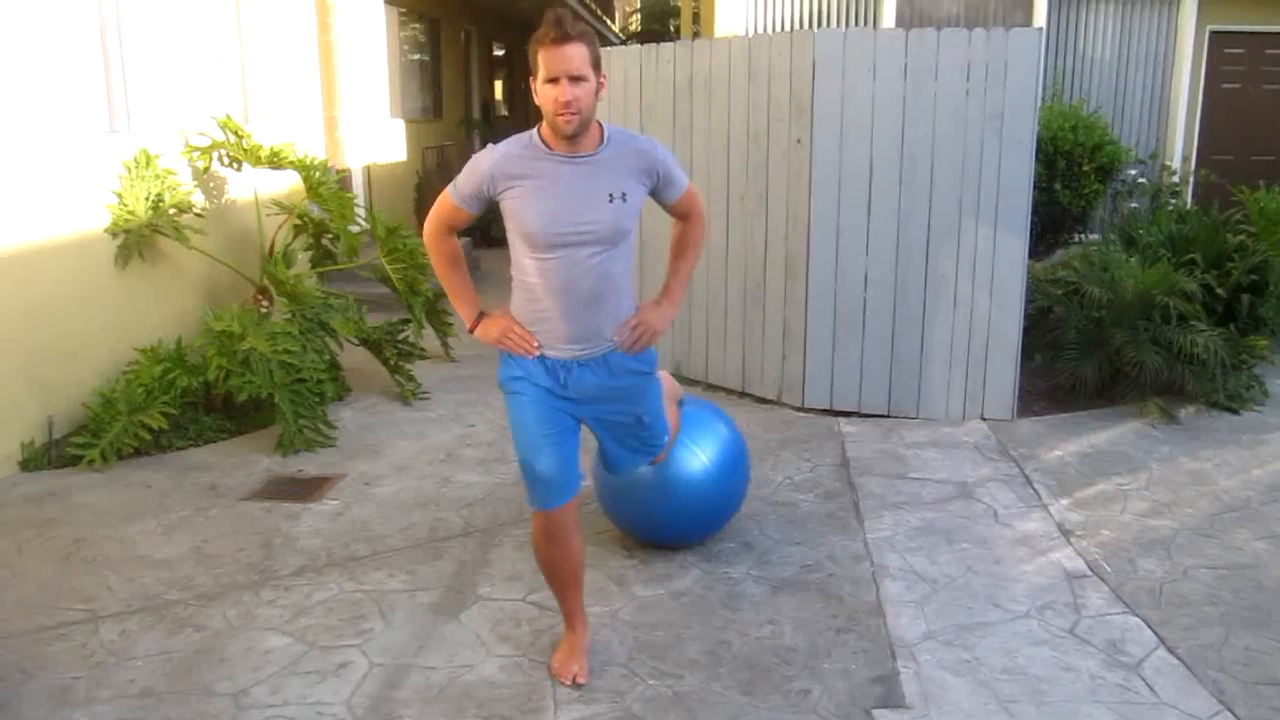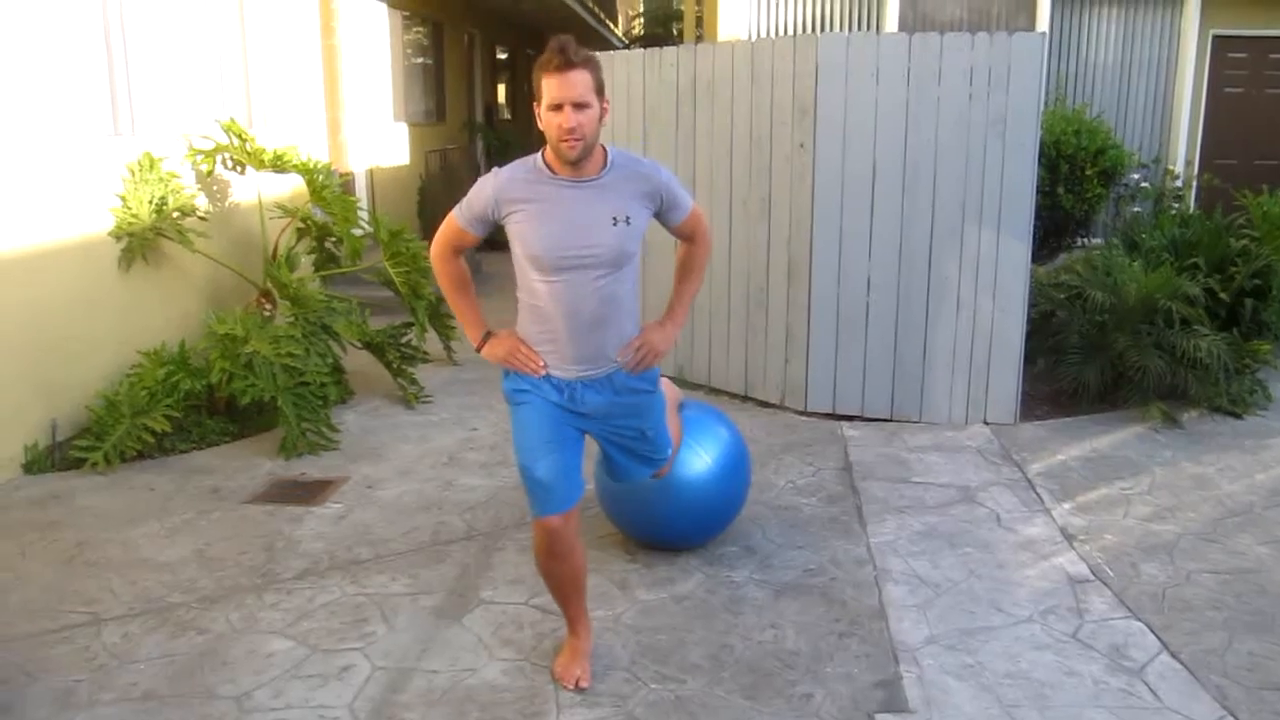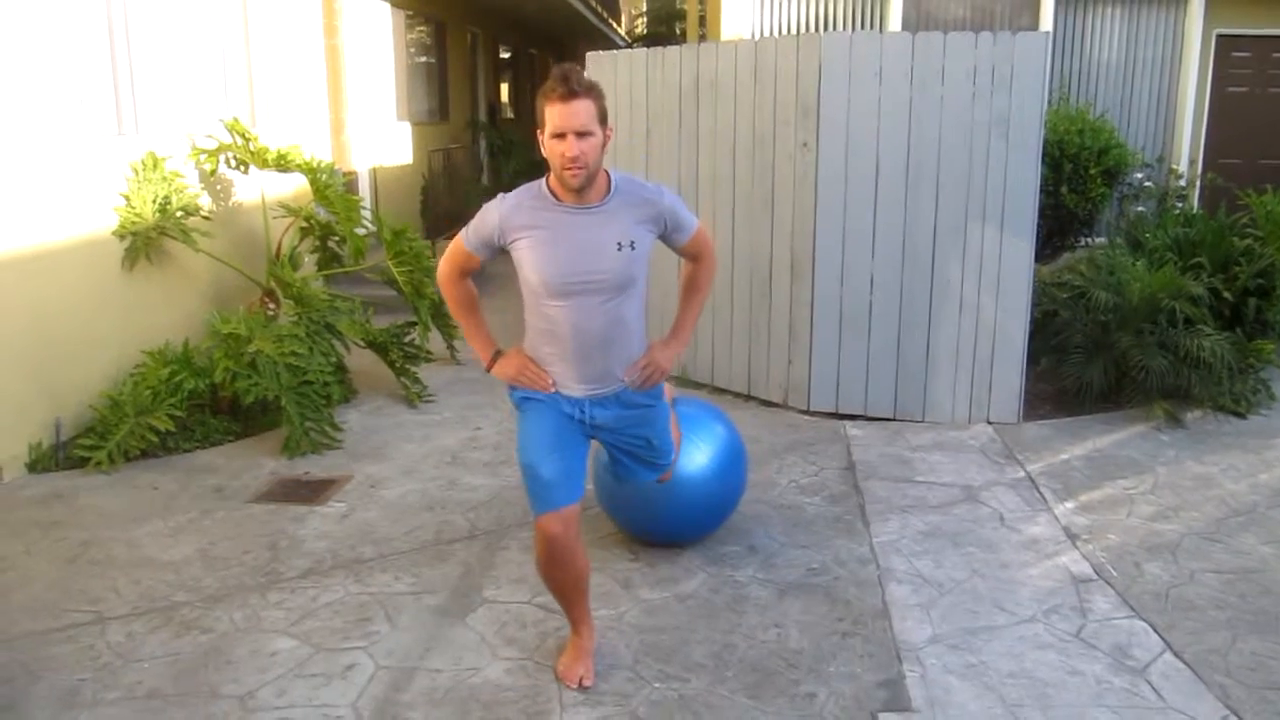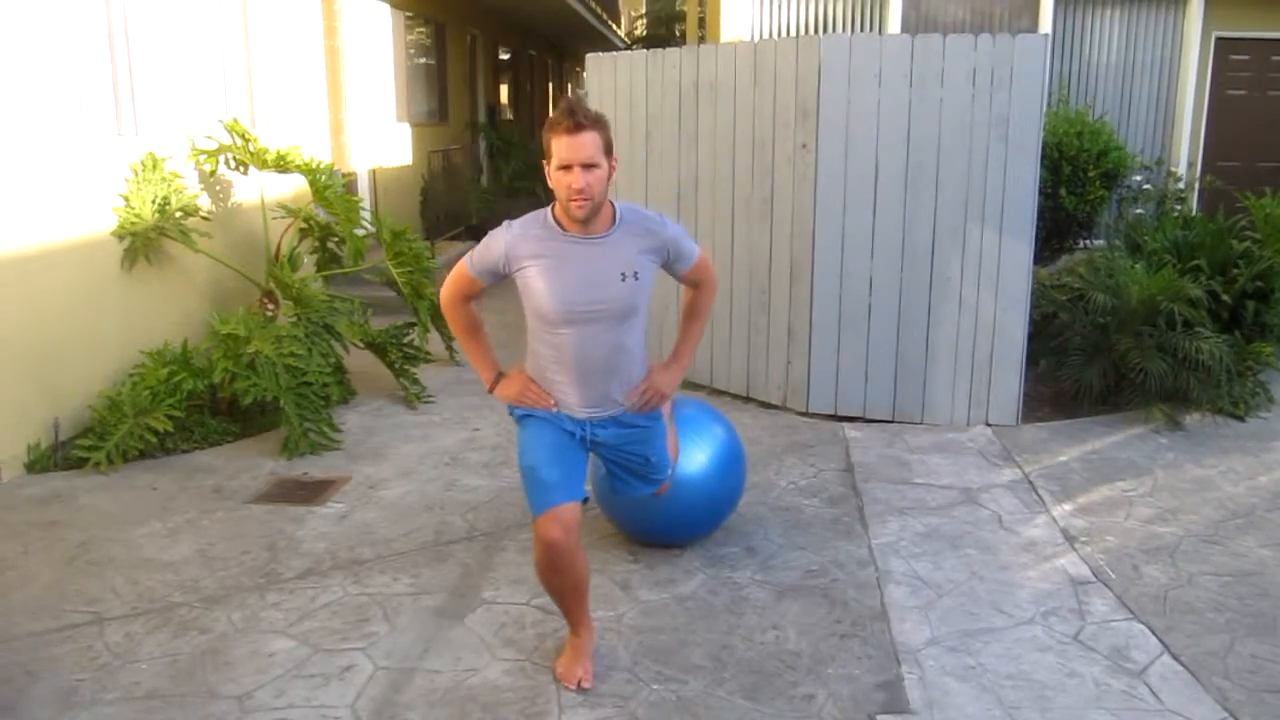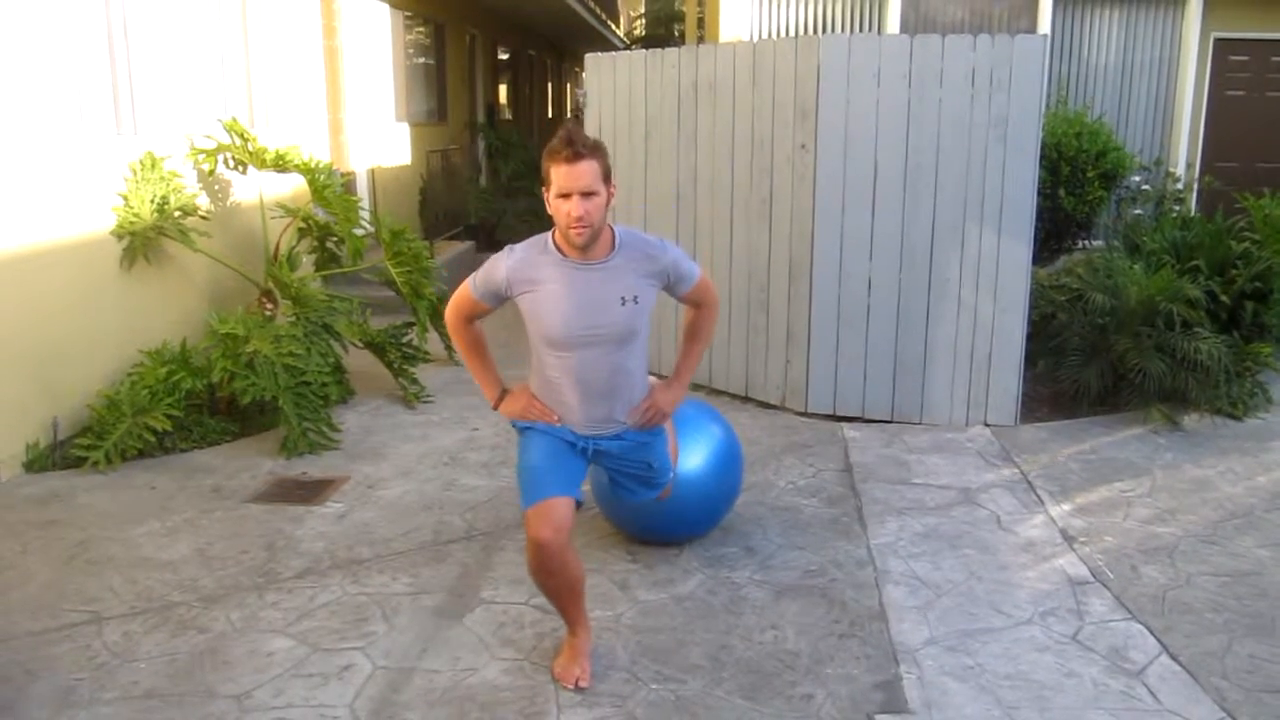
dt=0.3s
person 1, frame 1
left shoulder: (642, 156)
right shoulder: (499, 164)
left elbow: (692, 217)
right elbow: (437, 231)
left wrist: (668, 301)
right wrist: (476, 317)
left hip: (619, 358)
right hip: (534, 366)
left knee: (651, 457)
right knee: (554, 512)
left ankle: (661, 386)
right ankle: (575, 627)
person 1, frame 2
left shoulder: (646, 181)
right shoulder: (504, 188)
left elbow: (697, 238)
right elbow: (444, 251)
left wrist: (671, 323)
right wrist: (482, 336)
left hip: (622, 374)
right hip: (540, 383)
left knee: (653, 468)
right knee: (554, 524)
left ankle: (664, 397)
right ankle: (578, 633)
person 1, frame 3
left shoulder: (651, 203)
right shoulder: (509, 214)
left elbow: (703, 256)
right elbow: (451, 273)
left wrist: (676, 342)
right wrist: (492, 356)
left hip: (629, 389)
right hip: (548, 395)
left knee: (658, 475)
right knee: (555, 528)
left ankle: (664, 398)
right ankle: (581, 632)
person 1, frame 4
left shoulder: (654, 233)
right shoulder: (514, 242)
left elbow: (703, 283)
right elbow: (453, 297)
left wrist: (676, 366)
right wrist: (495, 377)
left hip: (629, 407)
right hip: (550, 413)
left knee: (655, 488)
right knee: (556, 533)
left ankle: (663, 409)
right ankle: (580, 633)
person 1, frame 5
left shoulder: (654, 257)
right shoulder: (515, 266)
left elbow: (705, 303)
right elbow: (458, 317)
left wrist: (677, 386)
right wrist: (499, 394)
left hip: (631, 421)
right hip: (552, 426)
left knee: (657, 494)
right knee: (546, 536)
left ankle: (658, 417)
right ankle: (578, 633)
